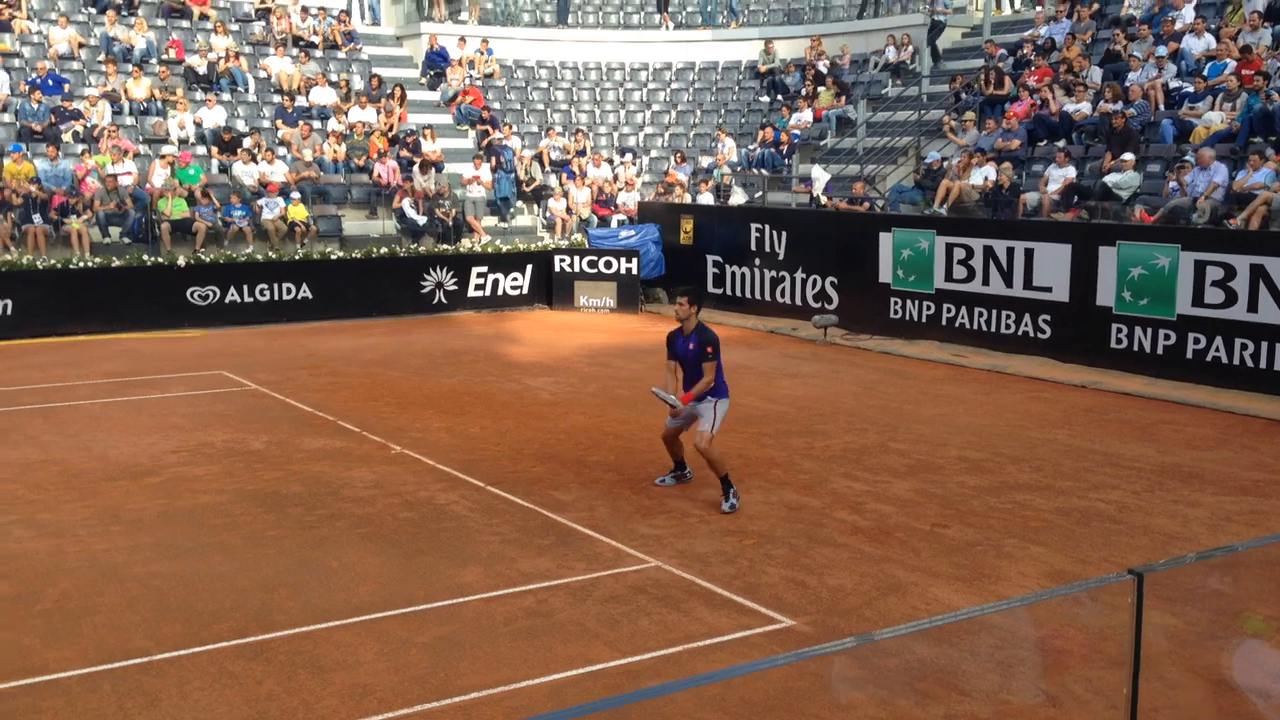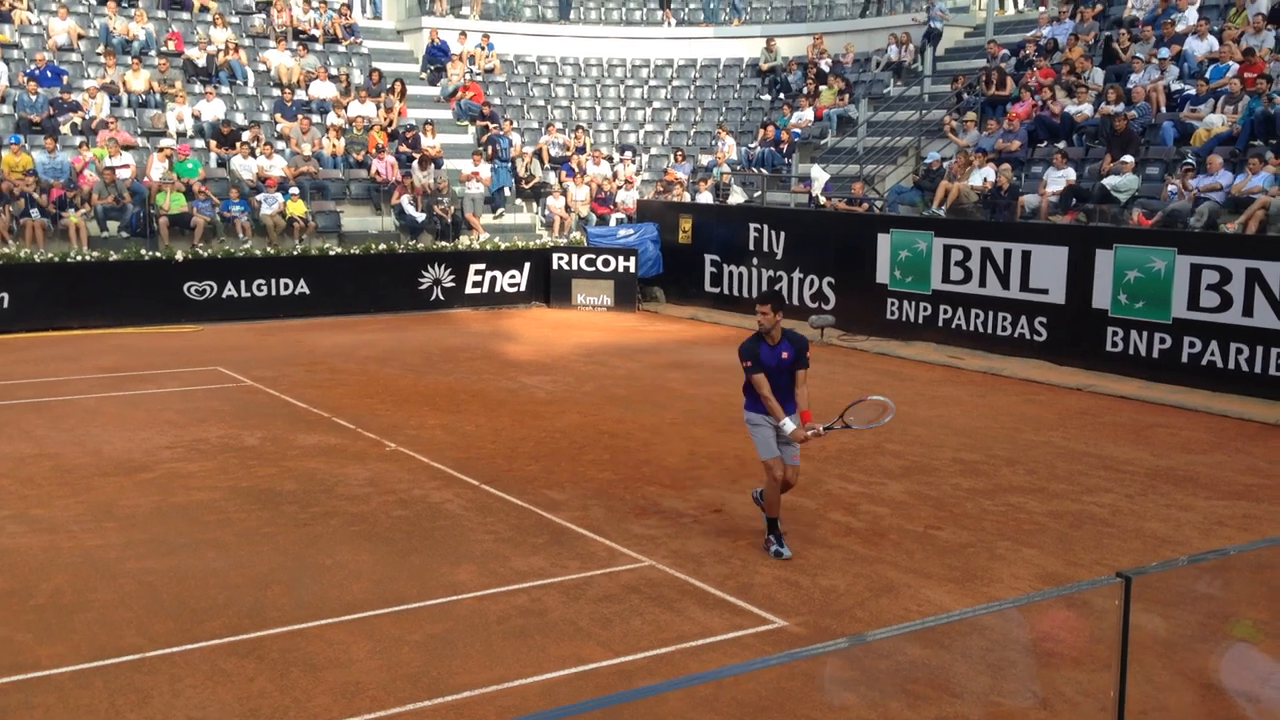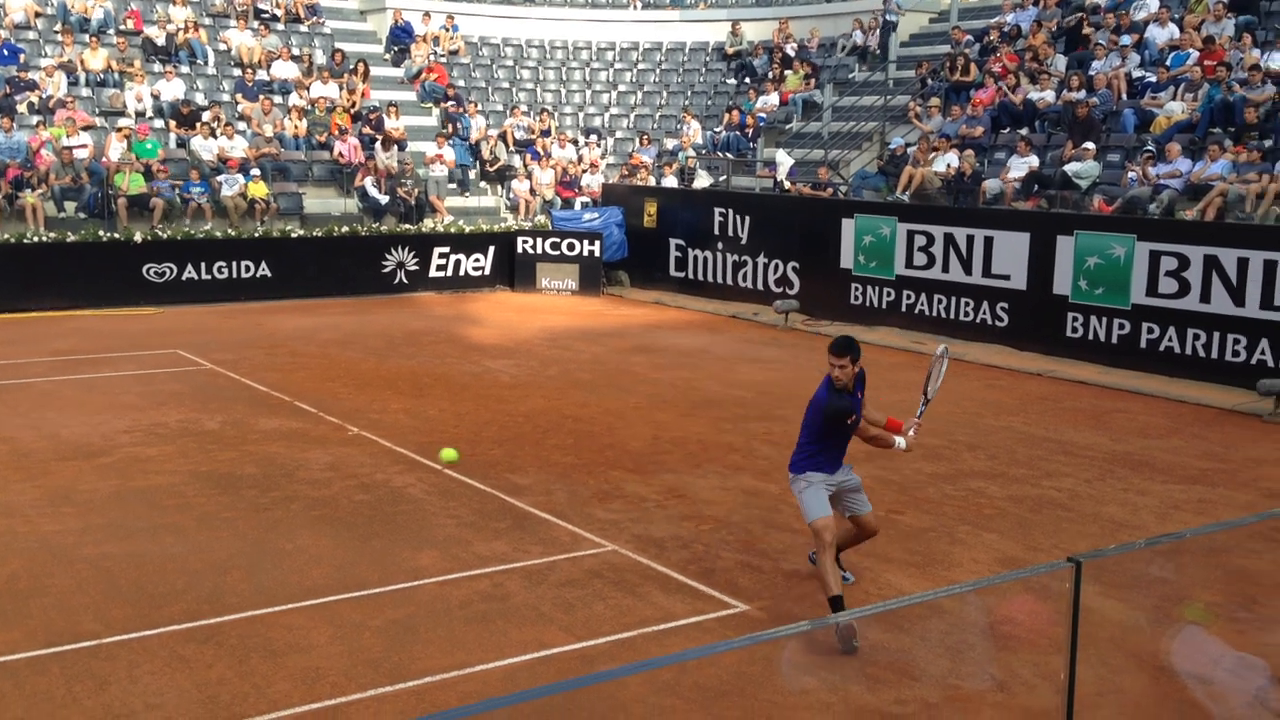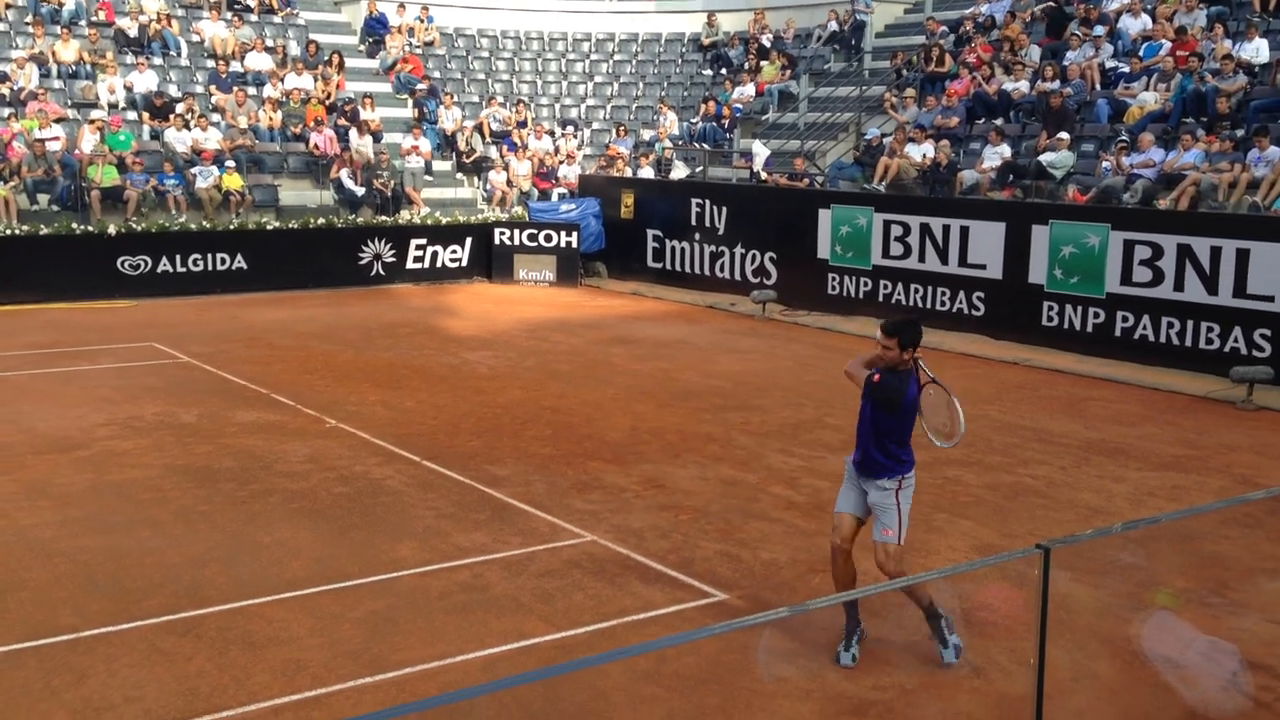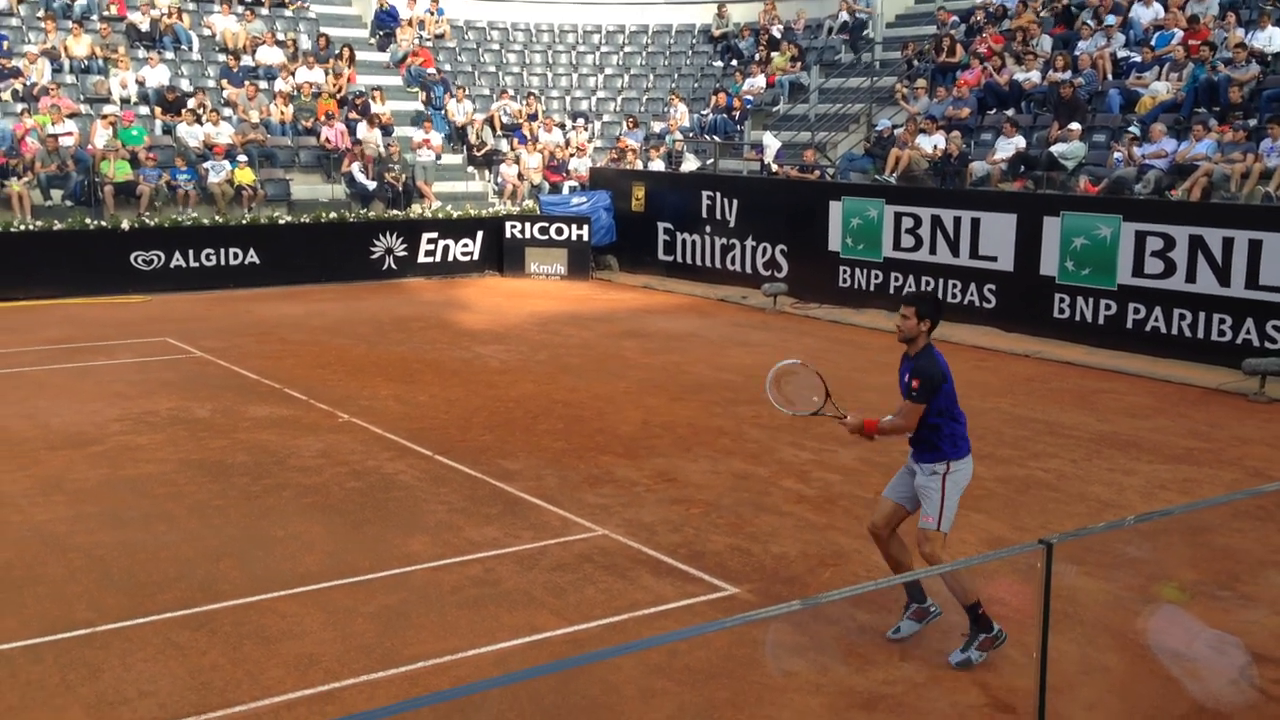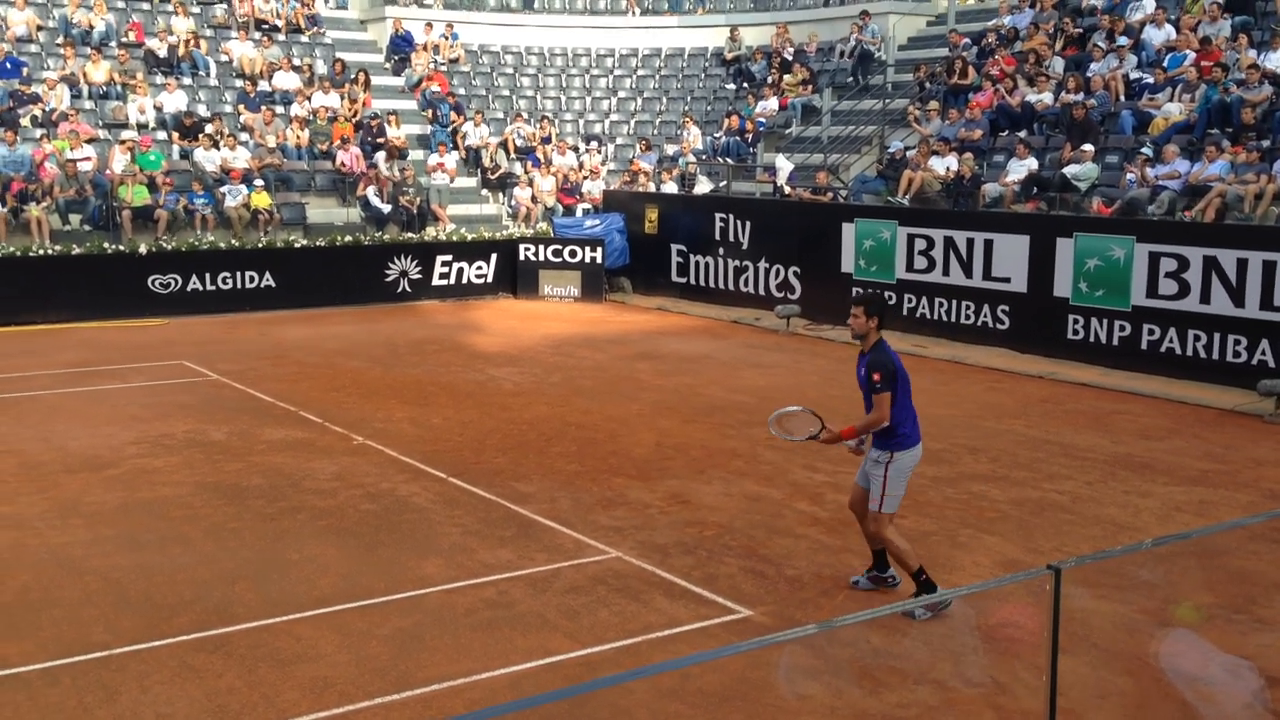
dt=0.5s
person 1, frame 1
left shoulder: (707, 337)
right shoulder: (673, 337)
left elbow: (709, 378)
right elbow: (672, 373)
left wrist: (684, 400)
left hip: (713, 398)
right hip: (689, 398)
left knee: (702, 444)
right knee: (668, 435)
left ankle: (729, 489)
right ankle: (681, 471)
person 1, frame 2
left shoulder: (799, 342)
right shoulder: (749, 348)
left elbow: (800, 387)
right elbow: (764, 393)
left wrist: (804, 421)
right wrist: (789, 426)
left hip: (789, 415)
right hip: (759, 415)
left knee: (790, 480)
right knee: (776, 476)
left ankle: (764, 496)
right ankle: (772, 534)
person 1, frame 3
left shoulder: (858, 378)
right shoulder: (832, 403)
right elbow: (869, 435)
left wrist: (899, 426)
right wrist: (901, 443)
left hip: (836, 470)
right hip: (809, 475)
left knee: (869, 527)
right knee: (827, 537)
left ankle: (825, 556)
right ankle: (841, 622)
person 1, frame 4
left shoulder: (895, 386)
right shoulder: (891, 368)
left elbow: (853, 372)
left wrist: (875, 356)
left hip: (891, 481)
right hip: (859, 468)
left knee: (889, 563)
right knee: (840, 544)
left ankle: (937, 621)
right ankle: (853, 627)
person 1, frame 5
left shoulder: (926, 367)
right shoulder: (911, 359)
left elbow: (906, 426)
left wrist: (865, 425)
right wrist: (873, 427)
left hip: (946, 465)
right hip: (921, 460)
left knee: (931, 551)
right knee: (879, 527)
left ankle: (984, 629)
right ankle: (920, 604)
person 1, frame 6
left shoulder: (878, 361)
right shoulder: (869, 354)
left elbow: (880, 418)
left wrist: (841, 435)
right wrist: (860, 437)
left hip: (897, 450)
right hip: (886, 446)
left knee: (879, 526)
right knee: (858, 505)
left ankle: (930, 591)
right ankle: (881, 572)
